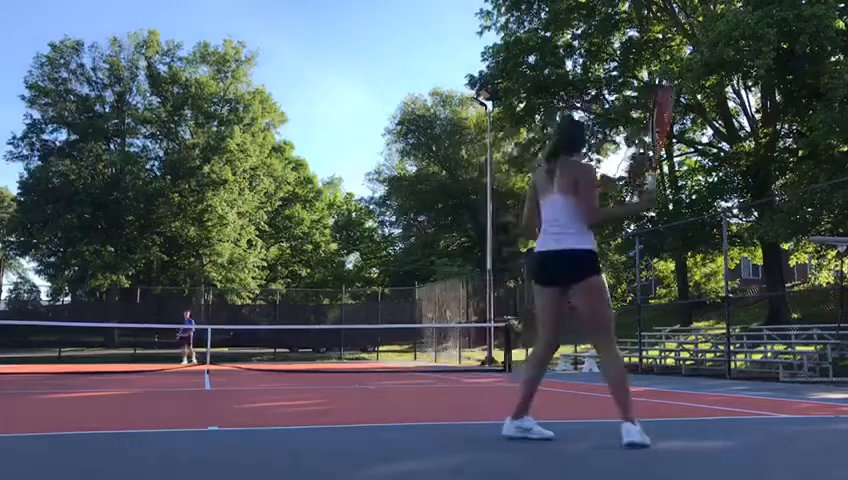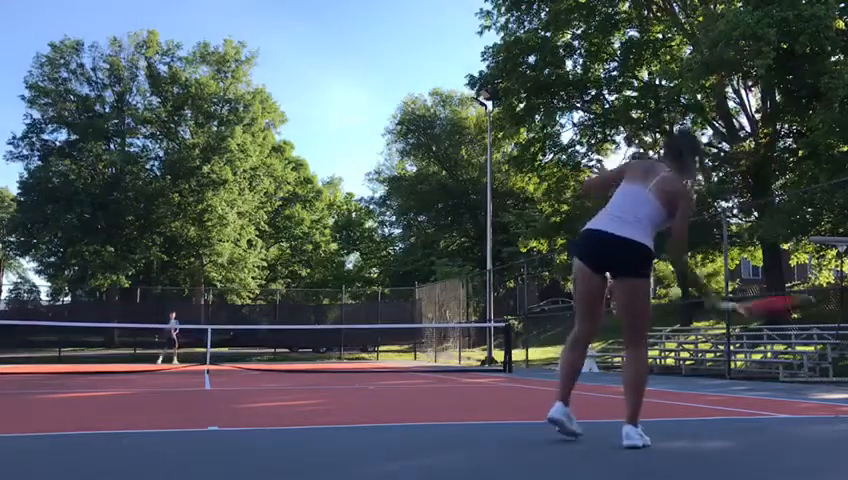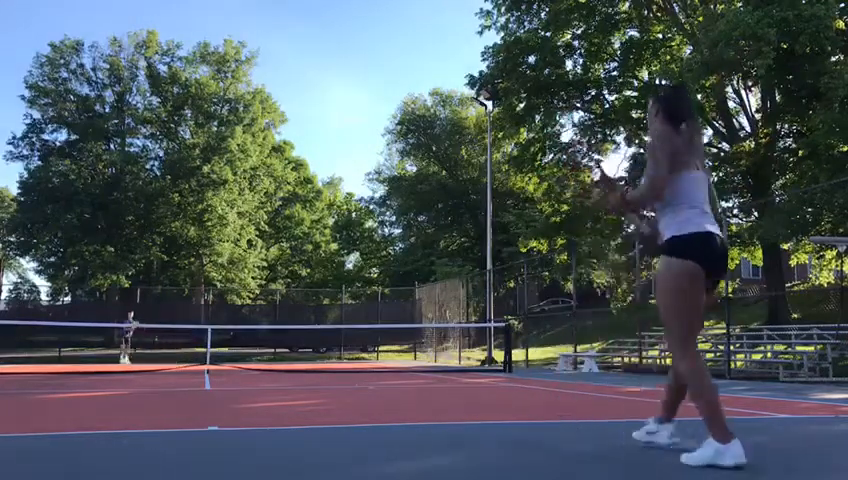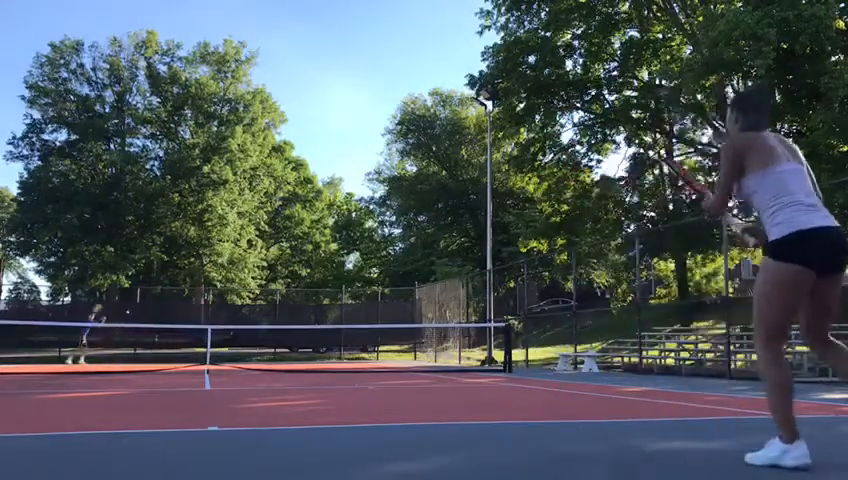
dt=1s
person 1, frame 1
left shoulder: (540, 175)
right shoulder: (583, 171)
left elbow: (528, 223)
right elbow: (592, 217)
right wrist: (635, 207)
left hip: (544, 259)
right hip: (578, 258)
left knee: (545, 343)
right knee: (606, 343)
left ankle: (518, 419)
right ankle: (629, 425)
person 1, frame 2
left shoulder: (637, 165)
right shoulder: (682, 191)
left elbow: (590, 188)
right elbow: (676, 252)
left wrist: (606, 182)
right wrist: (696, 282)
left hip: (593, 239)
right hip: (633, 252)
left knee: (583, 328)
right knee: (635, 343)
left ankle: (561, 405)
right ankle: (632, 427)
person 1, frame 3
left shoulder: (661, 139)
right shoulder: (692, 146)
left elbow: (652, 192)
left wrist: (622, 200)
right wrist: (662, 219)
left hip: (685, 248)
right hip: (712, 244)
left knee: (680, 346)
right knee: (682, 344)
left ankle: (723, 442)
right ankle: (662, 424)
person 1, frame 4
left shoulder: (737, 142)
right shoulder: (789, 146)
left elbow: (719, 203)
left wrist: (708, 203)
left hip: (795, 246)
left knee: (767, 342)
right knee: (816, 337)
left ankle: (788, 443)
